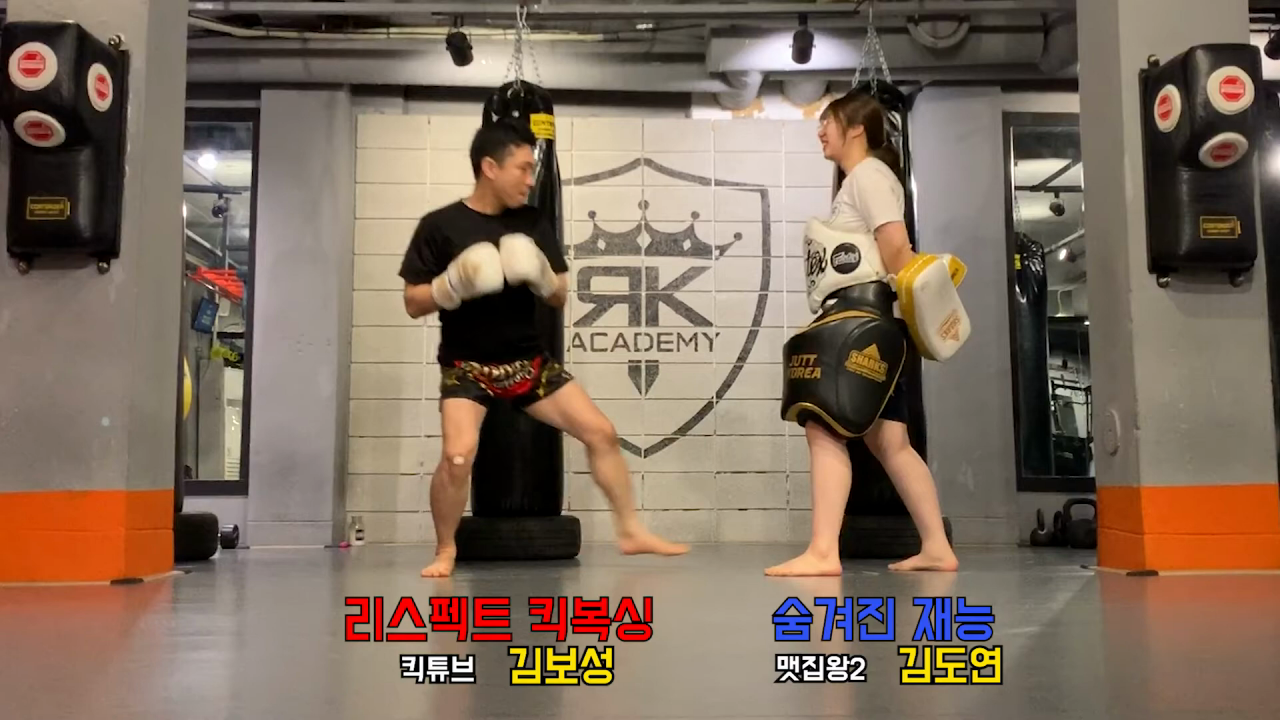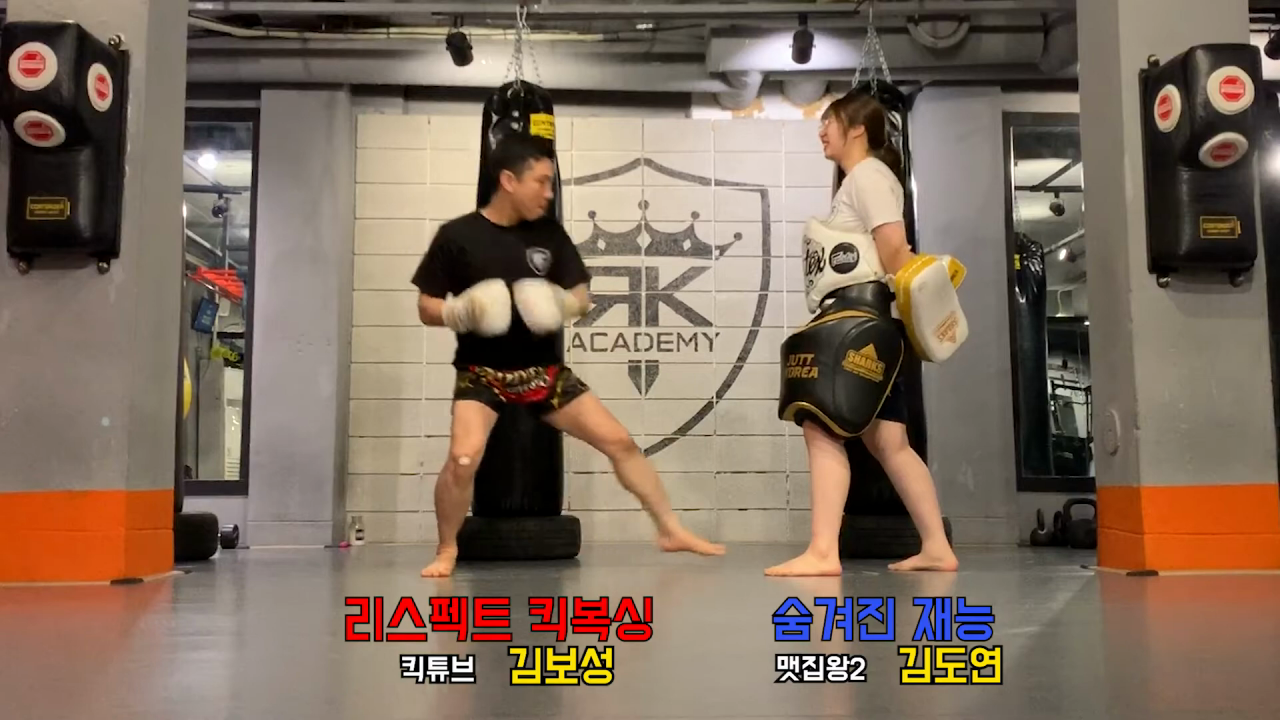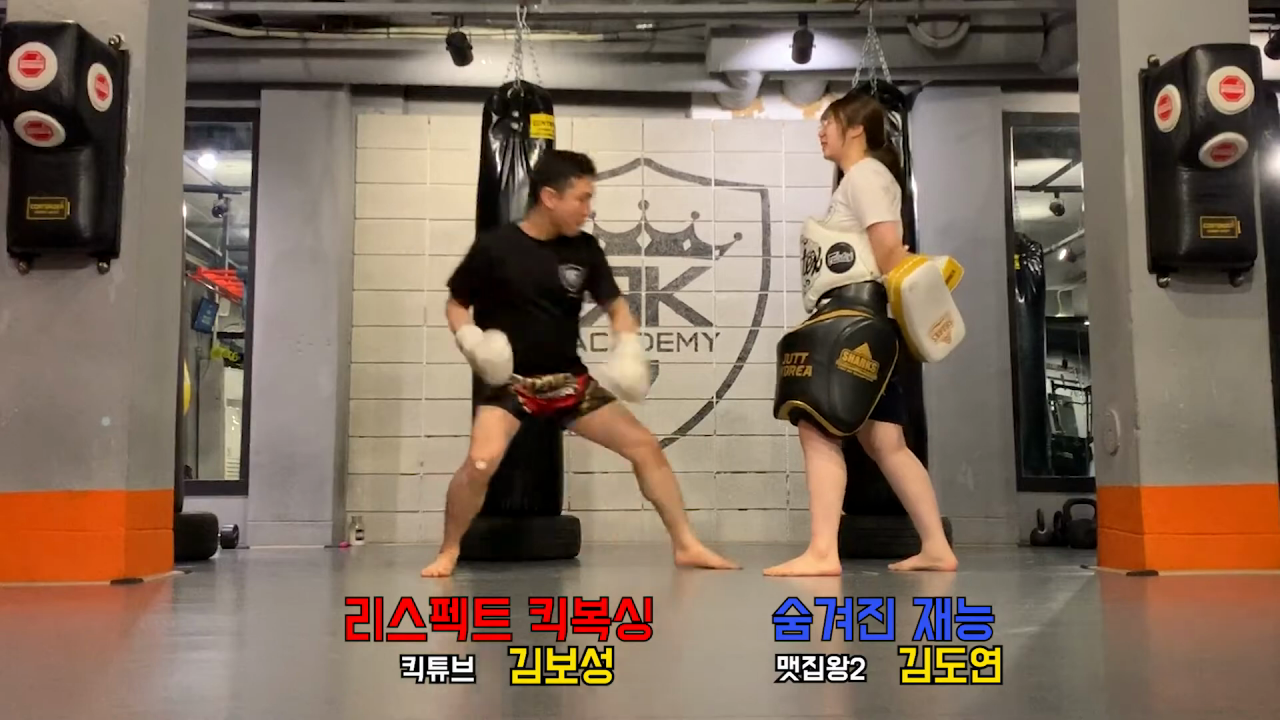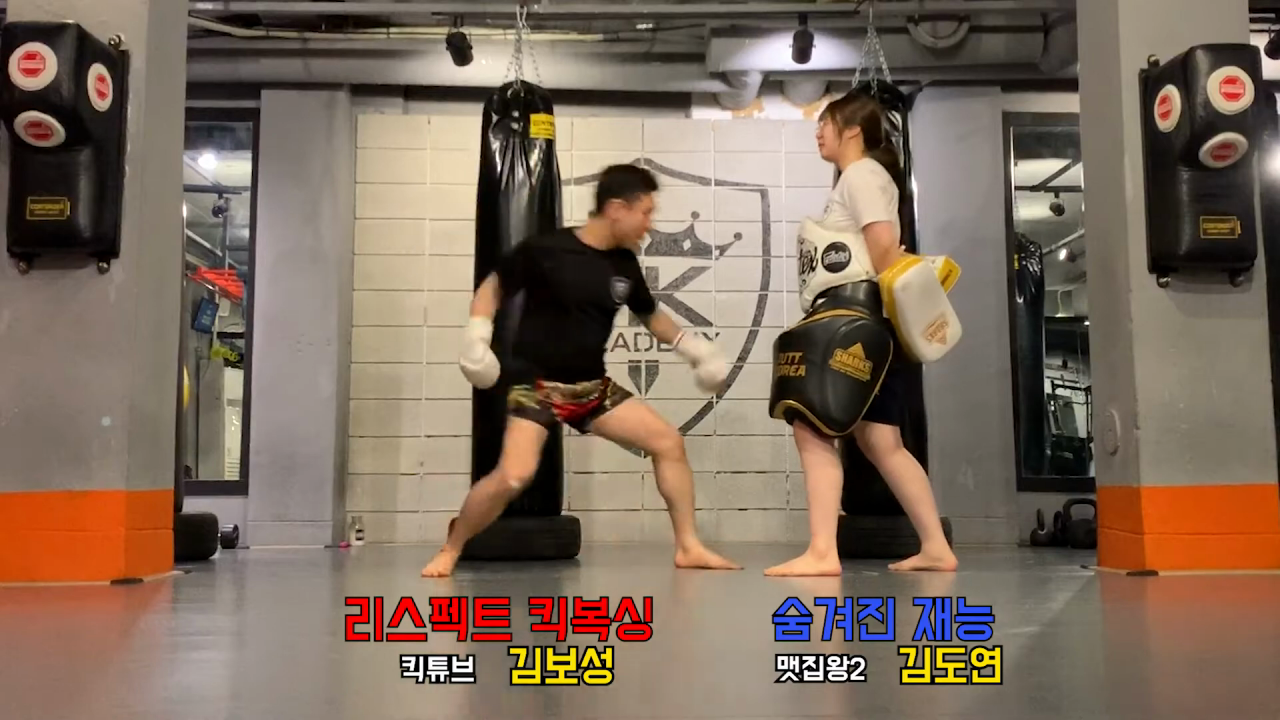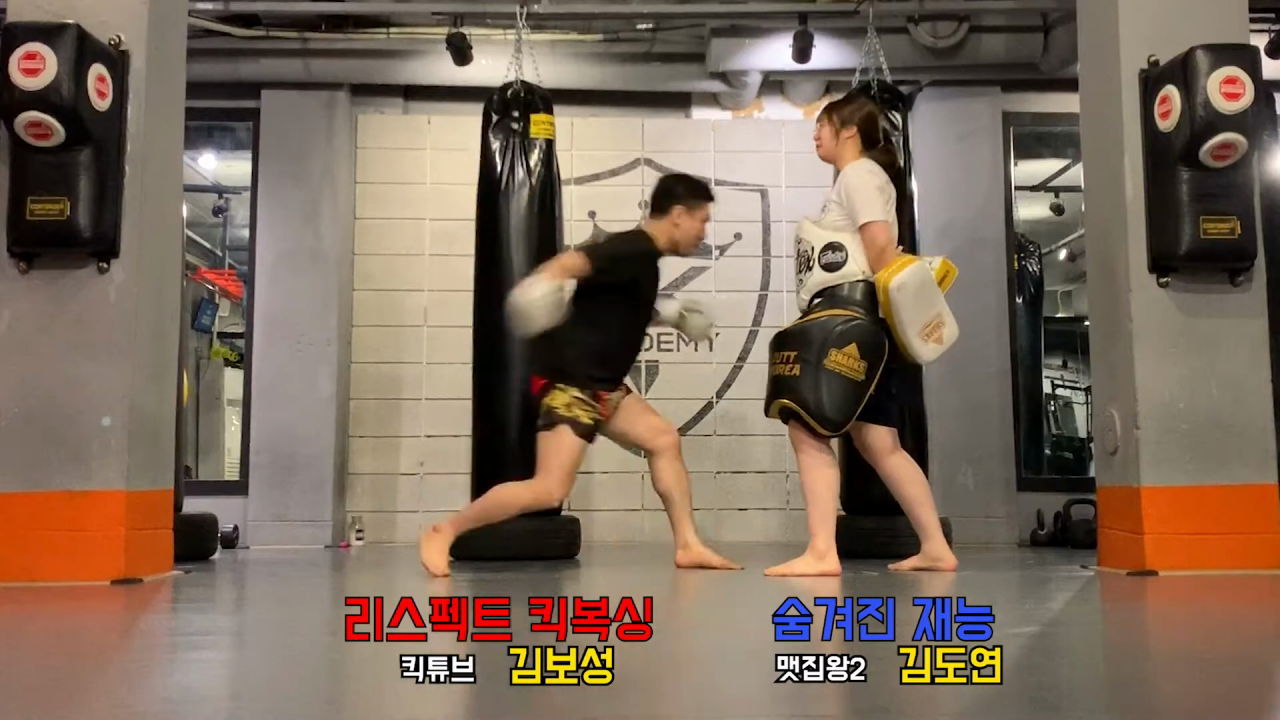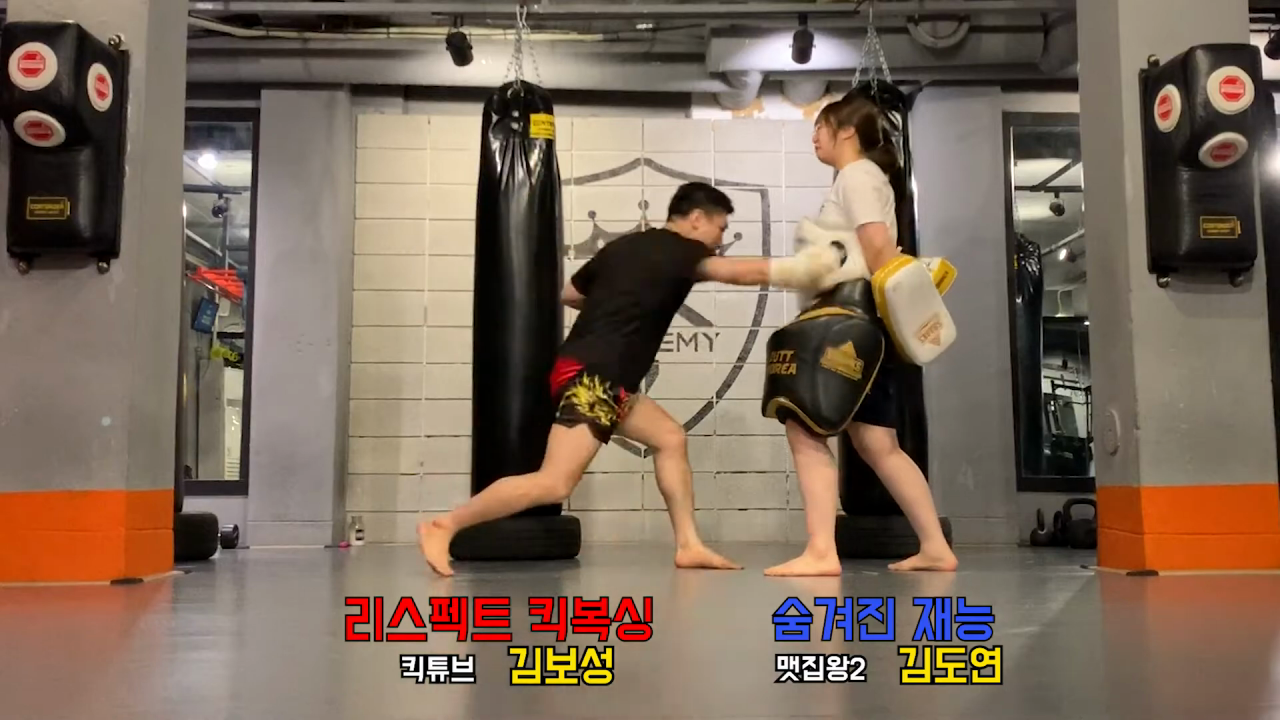
dt=0.1s
person 1, frame 1
left shoulder: (868, 175)
right shoulder: (857, 181)
left elbow: (896, 245)
right elbow: (877, 252)
left hip: (865, 319)
left knee: (824, 427)
right knee: (886, 441)
left ankle: (823, 553)
right ankle: (937, 548)
person 1, frame 2
left shoulder: (868, 175)
right shoulder: (860, 180)
left elbow: (894, 246)
right elbow: (890, 251)
left knee: (822, 428)
right knee: (886, 441)
left ankle: (823, 553)
right ankle: (937, 548)
person 1, frame 3
left shoulder: (864, 175)
right shoulder: (862, 178)
left elbow: (889, 245)
right elbow: (889, 250)
left knee: (817, 428)
right knee: (884, 442)
left ankle: (822, 552)
right ankle: (936, 548)
person 1, frame 4
left shoulder: (860, 175)
right shoulder: (861, 178)
left elbow: (884, 245)
right elbow: (885, 250)
left knee: (812, 428)
right knee: (881, 442)
left ankle: (822, 552)
right ankle: (936, 548)
person 1, frame 5
left shoulder: (858, 174)
right shoulder: (862, 179)
left elbow: (880, 245)
right elbow: (884, 251)
left knee: (808, 428)
right knee: (878, 444)
left ankle: (821, 553)
right ankle: (936, 549)
person 1, frame 6
left shoulder: (856, 175)
right shoulder: (863, 179)
left elbow: (878, 246)
right elbow: (882, 252)
left knee: (805, 429)
right knee: (877, 444)
left ankle: (821, 552)
right ankle: (935, 549)
person 2, frame 1
left shoulder: (531, 221)
right shoulder: (439, 226)
left elbow: (561, 291)
right elbow: (414, 299)
left wrist: (540, 275)
right wrist: (453, 284)
left hip: (529, 362)
right hip: (466, 365)
left knee: (601, 433)
right knee: (458, 456)
left ankle: (631, 531)
right ankle: (446, 549)
person 2, frame 2
left shoulder: (549, 232)
right shoulder: (457, 237)
left elbow: (582, 297)
right elbow: (427, 308)
left wrist: (559, 304)
right wrist: (463, 310)
left hip: (544, 370)
right hip: (482, 372)
left knee: (619, 442)
right knee: (464, 458)
left ankle: (672, 532)
right ankle: (447, 550)
person 2, frame 3
left shoulder: (585, 248)
right shoulder: (493, 248)
left elbow: (616, 305)
right elbow: (456, 305)
left wrist: (629, 348)
right wrist: (471, 339)
left hip: (567, 377)
right hip: (511, 378)
left knee: (646, 450)
right knee: (481, 461)
left ankle: (687, 545)
right ankle: (449, 550)
person 2, frame 4
left shoulder: (624, 262)
right shoulder: (548, 249)
left elbow: (651, 315)
right elbow: (493, 287)
left wrist: (691, 345)
right wrist: (476, 336)
left hip: (590, 384)
right hip: (536, 384)
left knee: (669, 442)
right knee: (514, 476)
left ankle: (689, 547)
right ankle: (450, 550)
person 2, frame 5
left shoulder: (638, 254)
right shoulder: (631, 249)
right elbow: (571, 262)
left wrist: (667, 312)
right wrist: (546, 283)
left hip: (601, 384)
right hip: (572, 385)
left knee: (665, 443)
right knee: (549, 491)
left ankle: (688, 546)
right ankle: (443, 535)
person 2, frame 6
left shoulder: (623, 246)
right shoulder: (680, 248)
left elbow: (572, 293)
right elbow: (731, 271)
right wrist: (791, 269)
left hip: (606, 379)
right hip: (592, 378)
left knee: (671, 439)
right knee: (553, 485)
left ankle: (688, 545)
right ankle: (443, 527)
